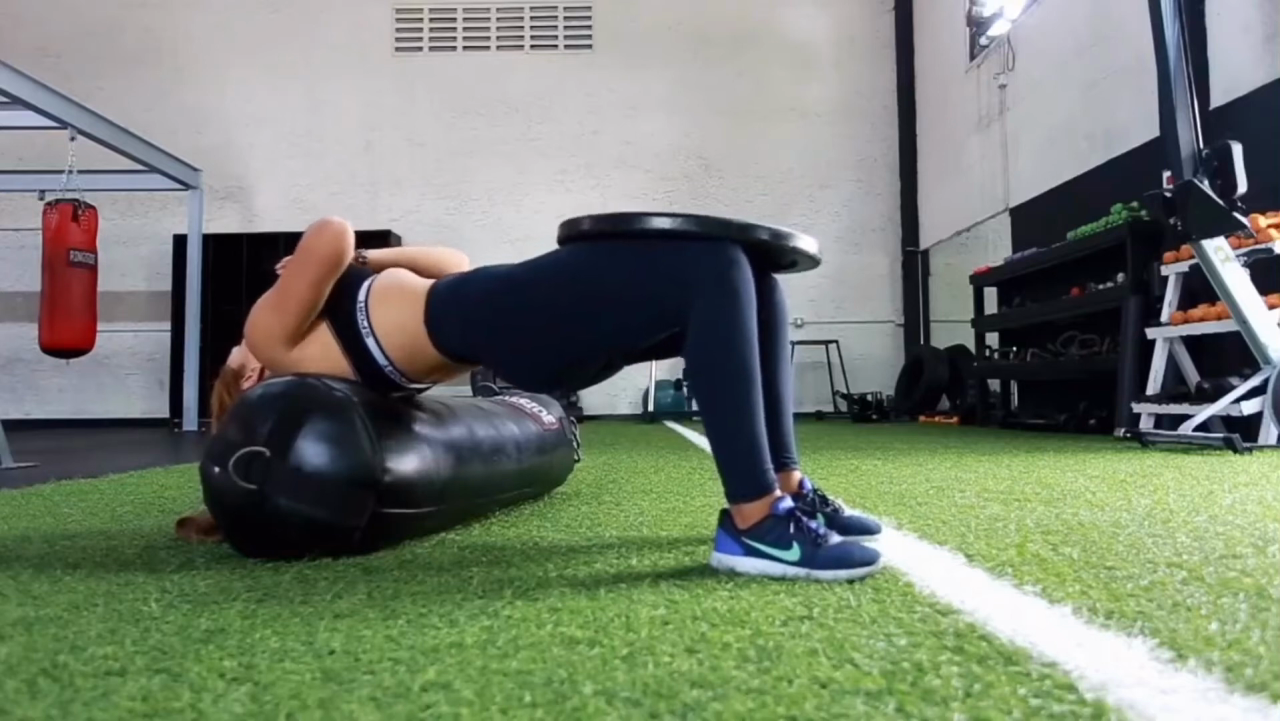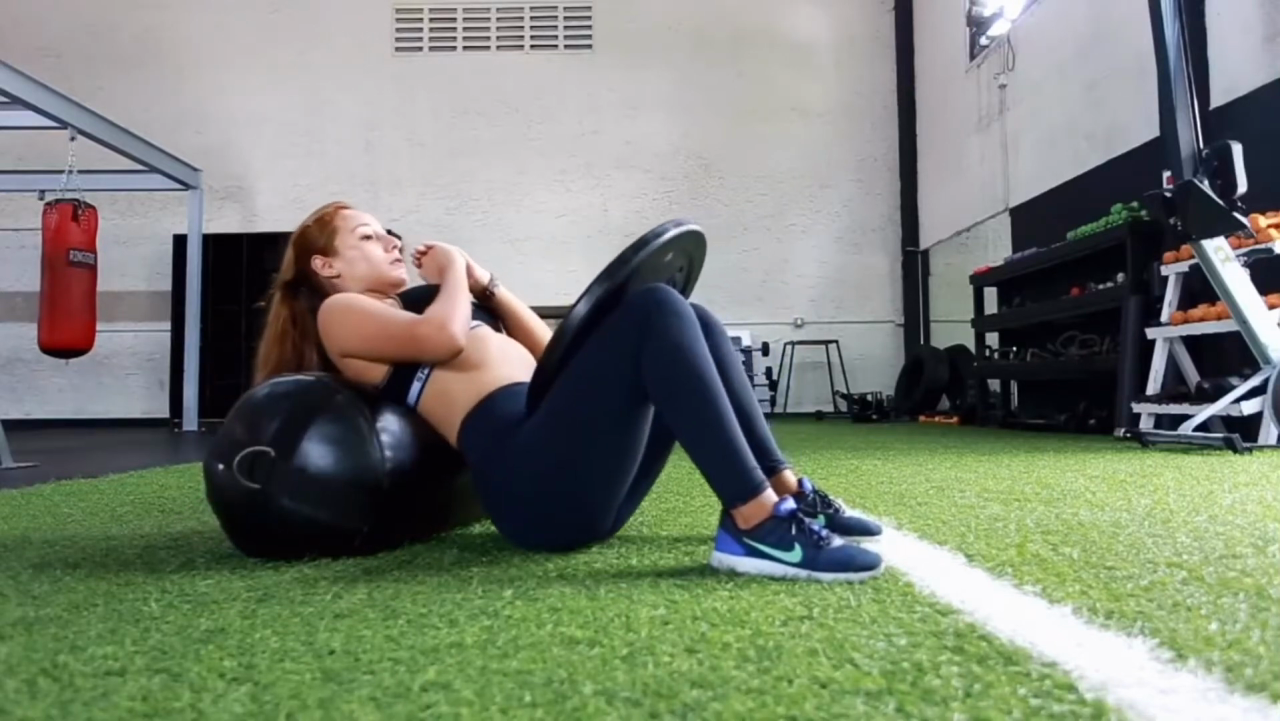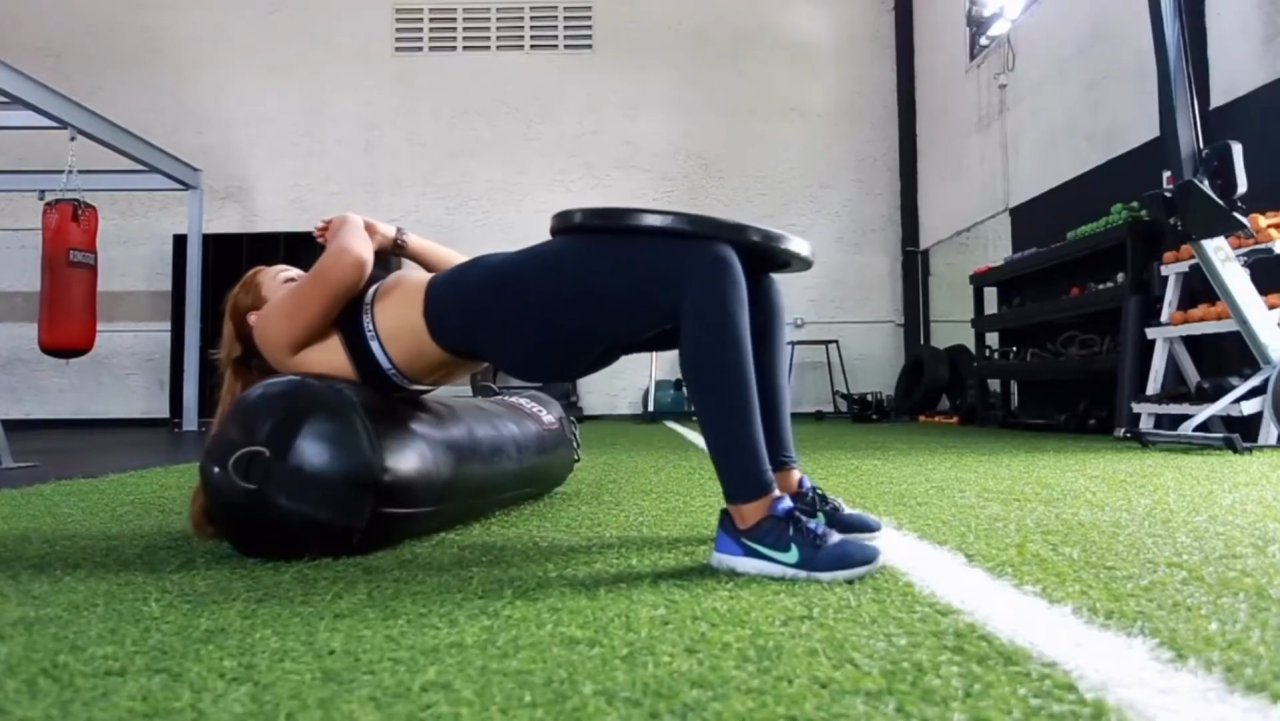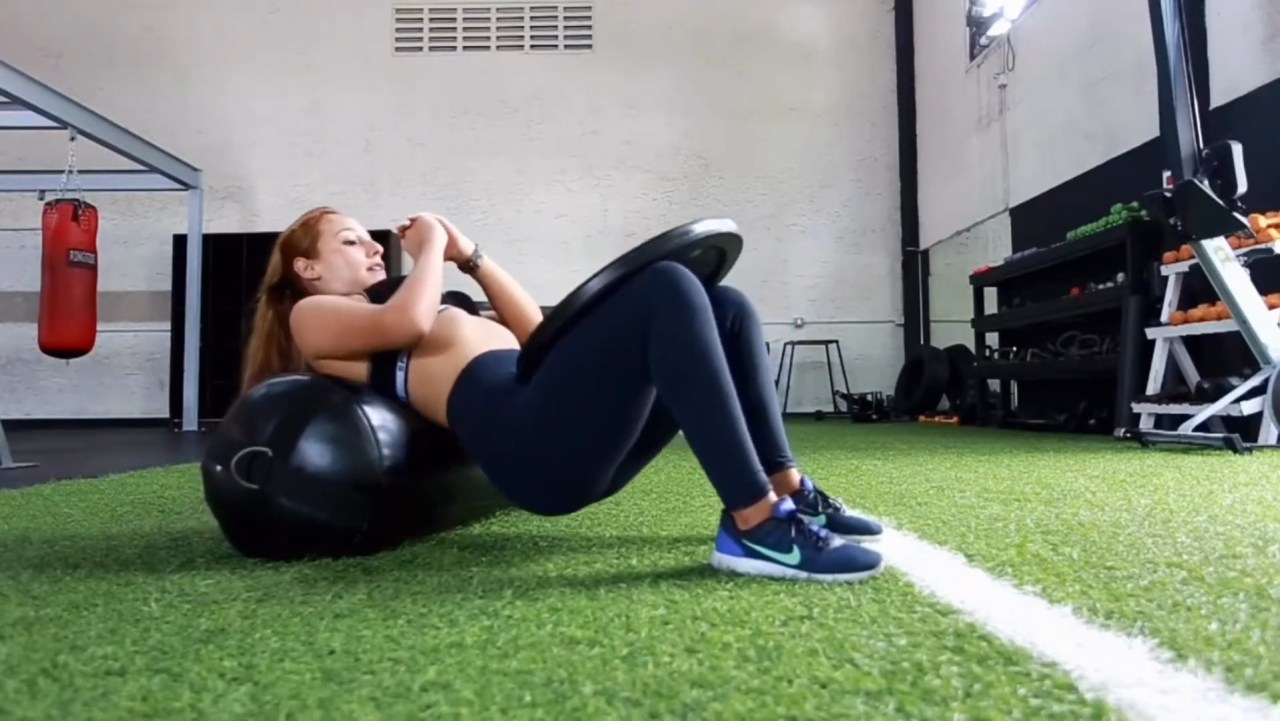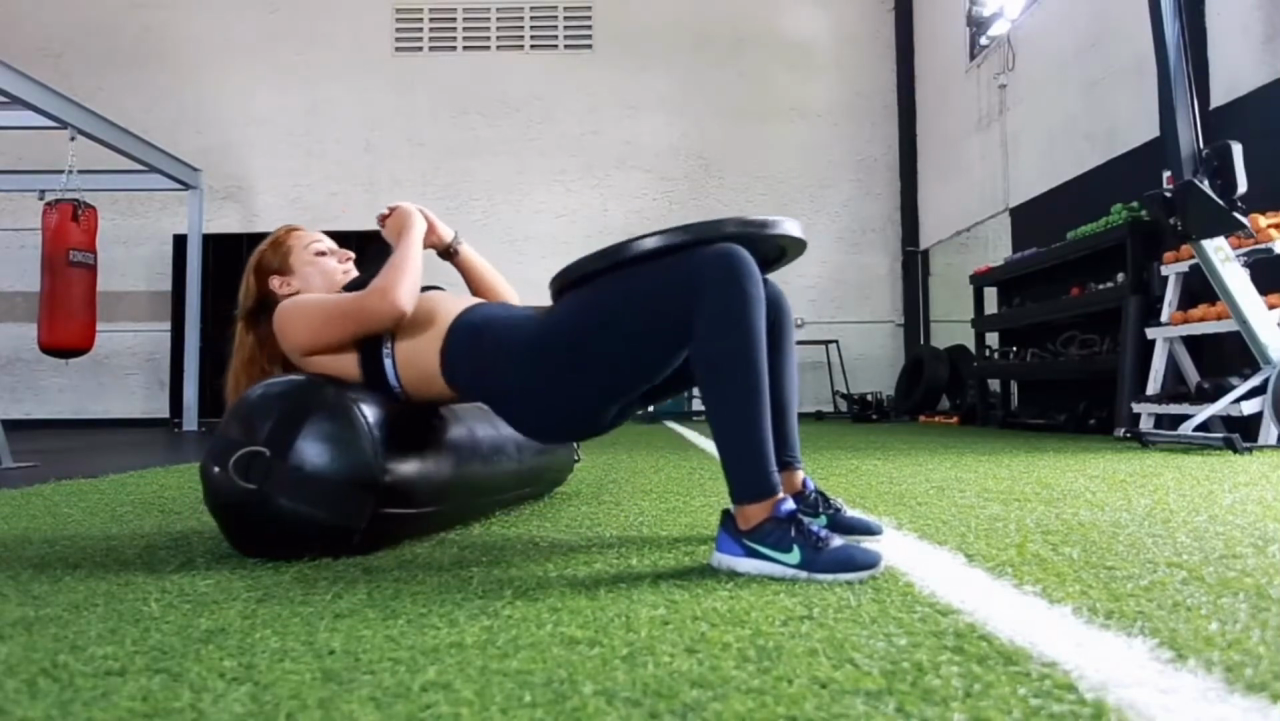
dt=1s
person 1, frame 1
left shoulder: (385, 341)
right shoulder: (274, 335)
left elbow: (453, 265)
right elbow: (331, 236)
left wrist: (365, 259)
right wrist: (345, 257)
left hip: (526, 317)
right hip: (517, 321)
left knee: (747, 285)
right knee: (715, 269)
left ankle: (786, 490)
right ankle: (756, 525)
person 1, frame 2
left shoulder: (403, 318)
right shoulder: (340, 314)
left elbow: (544, 355)
right elbow: (442, 337)
left wrist: (483, 284)
right wrist: (451, 271)
left hip: (585, 479)
right hip: (540, 483)
left knee: (691, 323)
right knee: (654, 310)
left ankle: (788, 494)
right ankle: (757, 526)
person 1, frame 3
left shoulder: (379, 340)
right shoulder: (282, 333)
left elbow: (460, 270)
right elbow: (346, 263)
left wrist: (393, 238)
right wrist: (350, 232)
left hip: (548, 317)
right hip: (512, 311)
left knee: (746, 281)
right knee: (706, 267)
left ankle: (786, 490)
right ankle: (755, 526)
person 1, frame 4
left shoulder: (383, 318)
right shoulder: (313, 316)
left elbow: (530, 328)
right elbow: (408, 322)
left wrist: (467, 254)
right wrist: (429, 247)
left hip: (576, 433)
right hip: (532, 443)
left knee: (726, 309)
right knee: (669, 289)
left ankle: (788, 491)
right ankle: (757, 527)
person 1, frame 5
left shoulder: (371, 321)
right shoulder: (297, 325)
left elbow: (504, 306)
right elbow: (390, 303)
left wrist: (446, 242)
right wrist: (406, 240)
left hip: (562, 364)
right hip: (536, 365)
left knee: (757, 296)
right knee: (724, 271)
left ankle: (791, 490)
right ankle: (758, 527)
